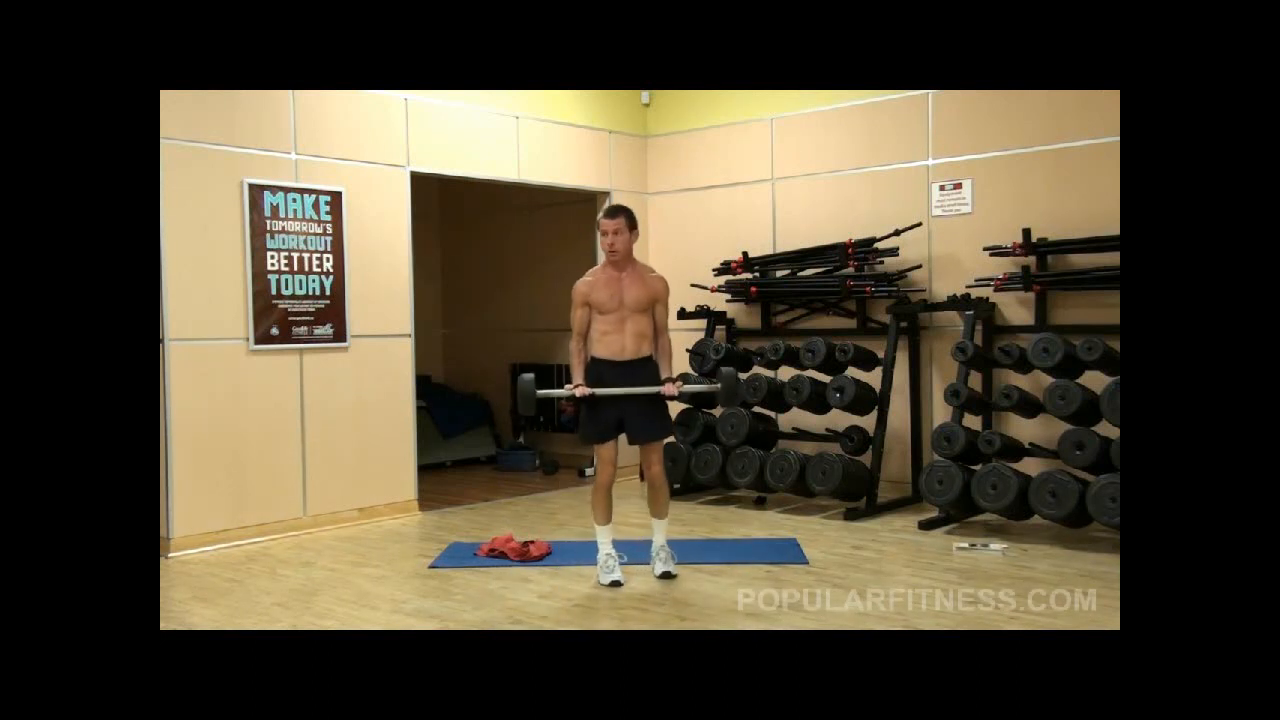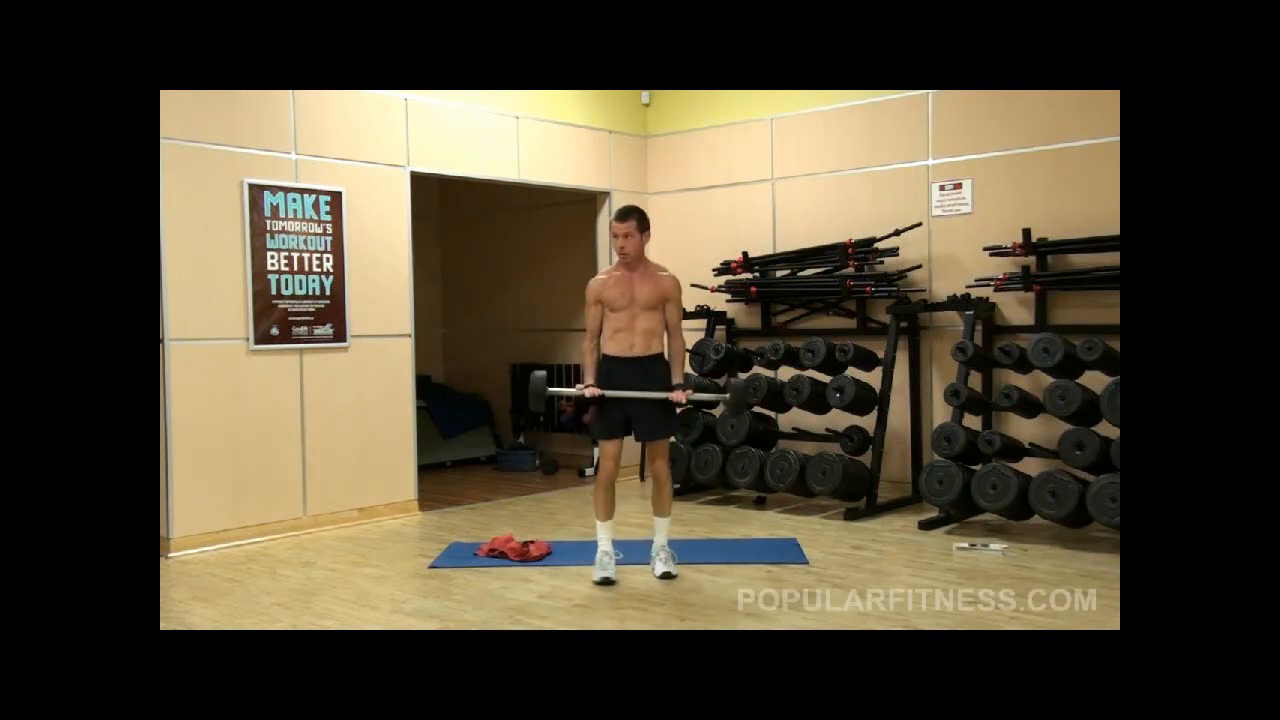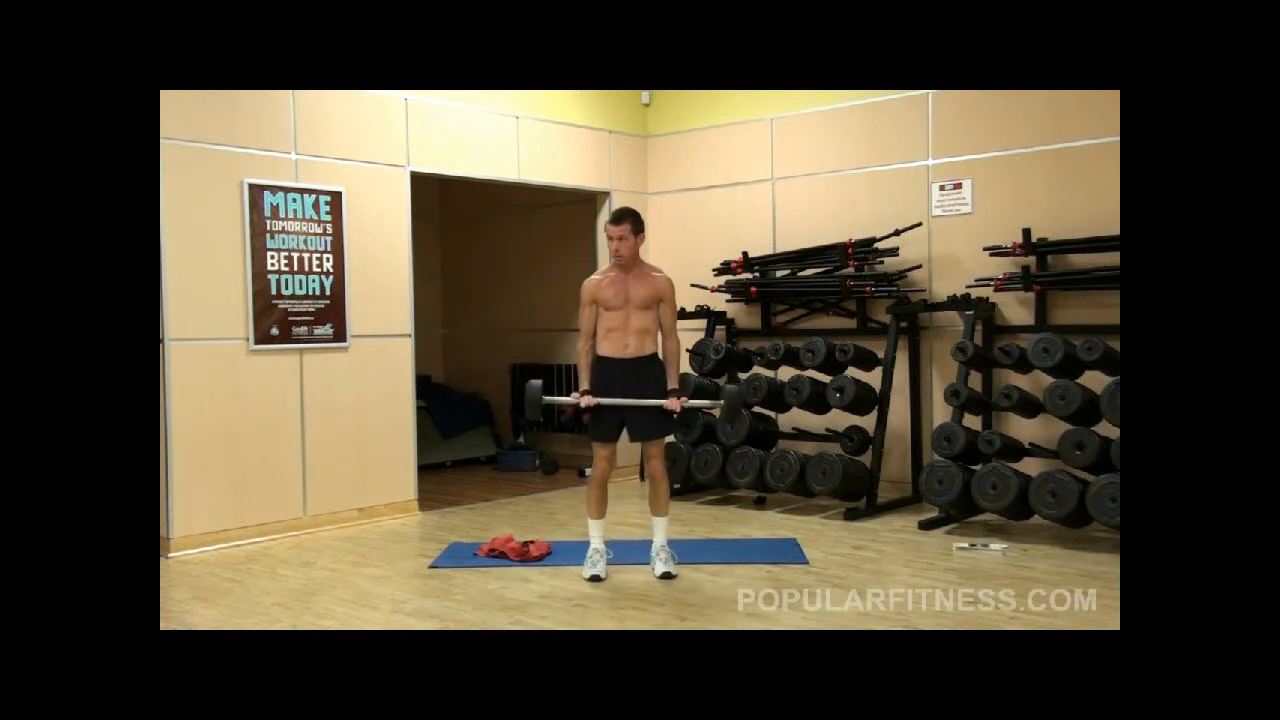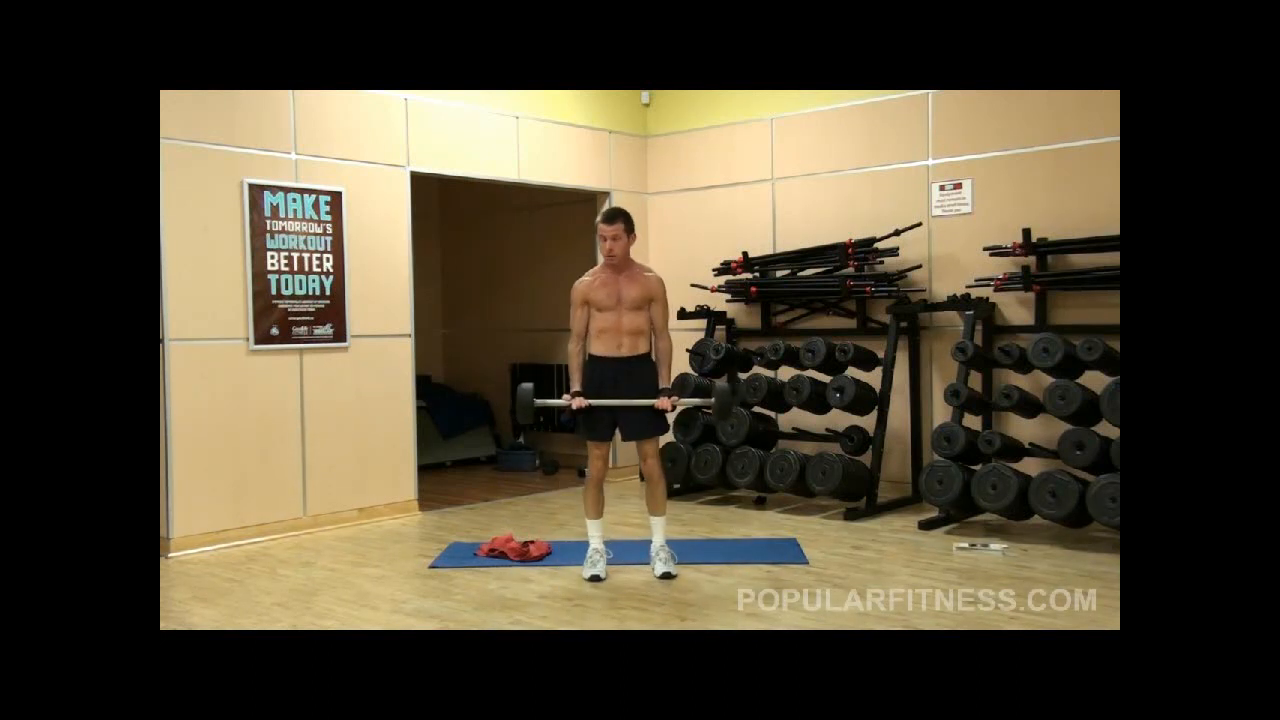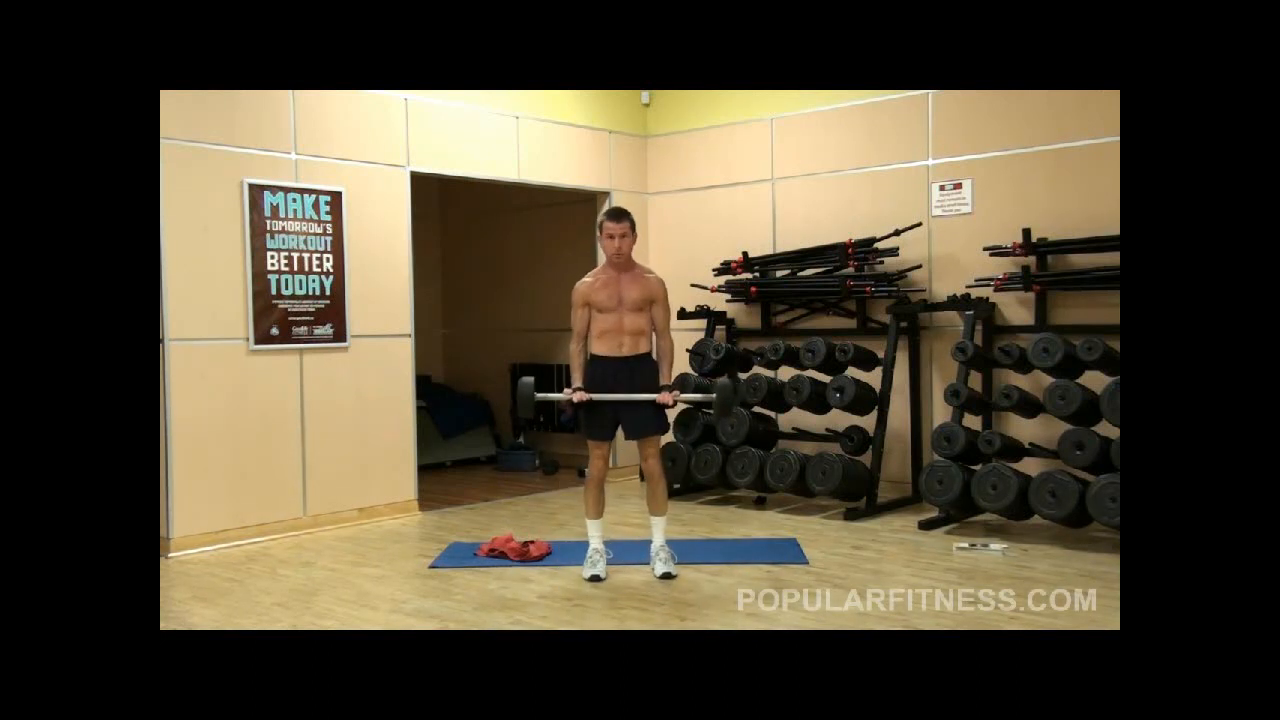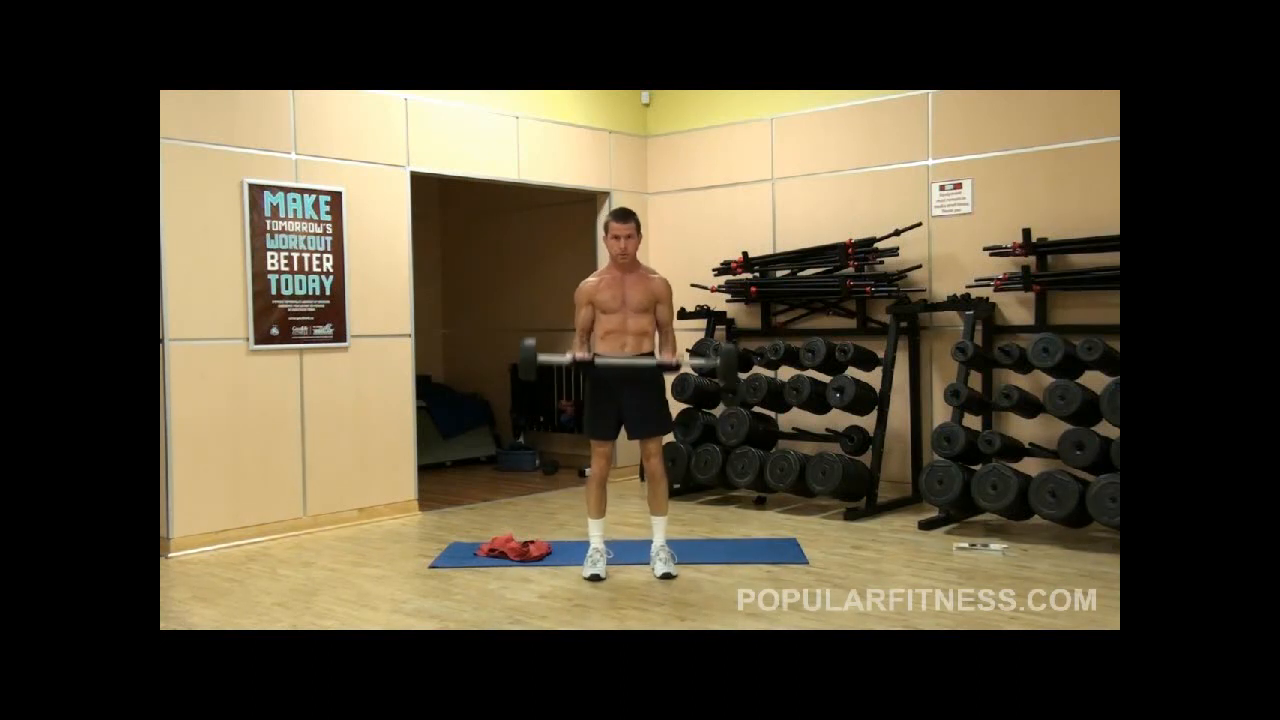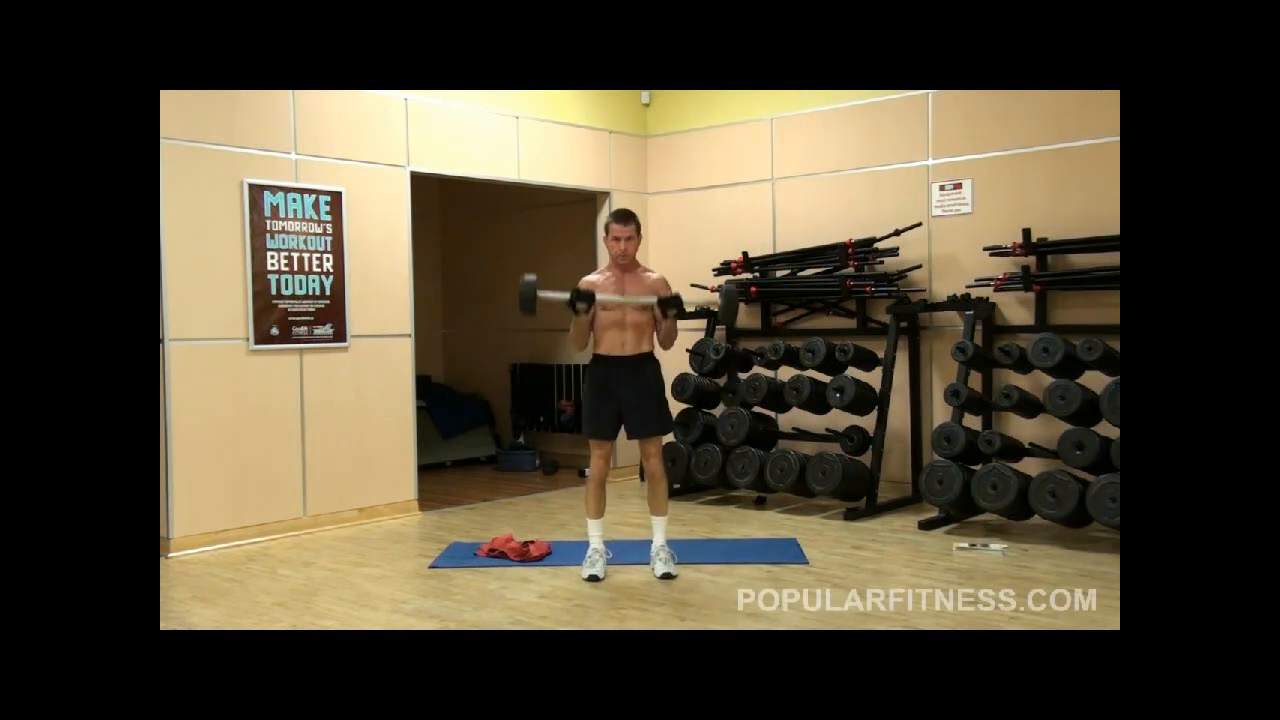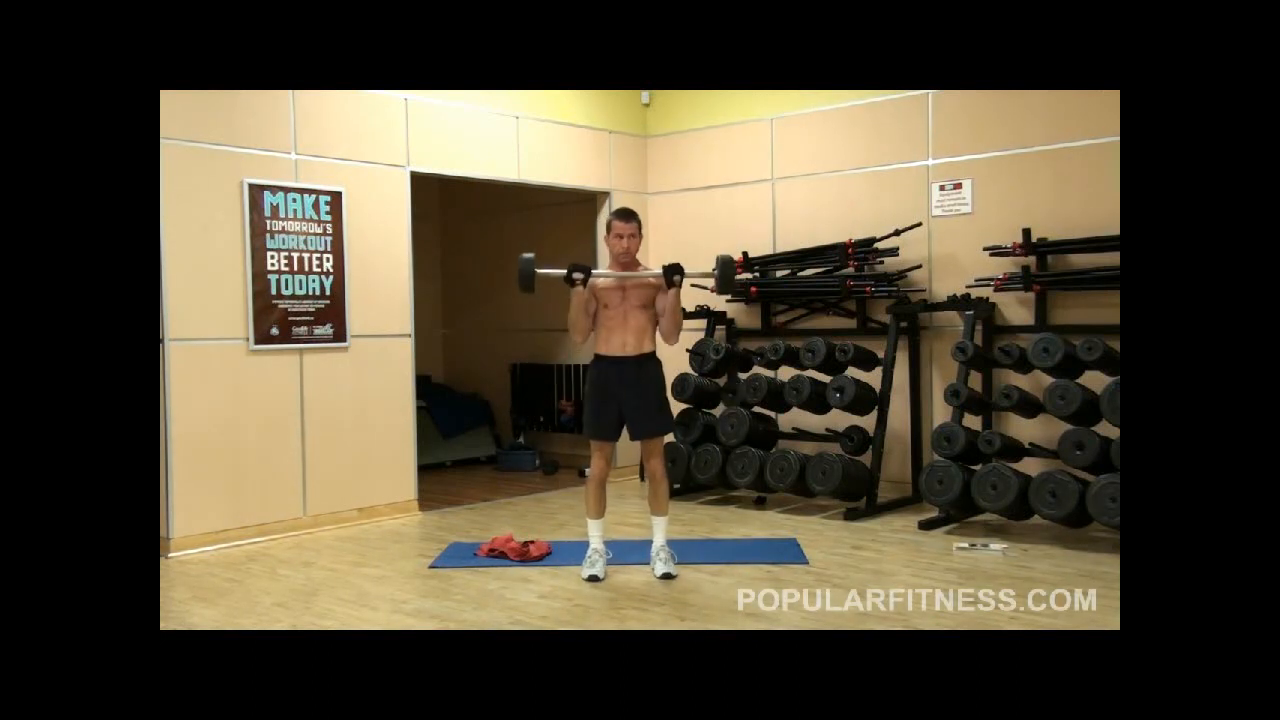
dt=0.3s
person 1, frame 1
left shoulder: (655, 282)
right shoulder: (585, 286)
left elbow: (661, 335)
right elbow: (578, 339)
left wrist: (667, 377)
right wrist: (578, 379)
left hip: (643, 375)
right hip: (602, 377)
left knee: (655, 469)
right knee: (605, 472)
left ankle: (660, 545)
right ankle: (606, 553)
person 1, frame 2
left shoulder: (666, 281)
right shoulder: (599, 284)
left elbow: (675, 336)
right elbow: (591, 338)
left wrist: (678, 382)
right wrist: (589, 380)
left hip: (653, 372)
right hip: (612, 373)
left knee: (659, 465)
right knee: (608, 467)
left ankle: (661, 545)
right ankle: (605, 548)
person 1, frame 3
left shoulder: (660, 282)
right shoulder: (593, 285)
left elbow: (670, 337)
right elbow: (586, 340)
left wrist: (673, 387)
right wrist: (584, 386)
left hip: (647, 372)
right hip: (606, 374)
left knee: (655, 464)
right knee: (601, 466)
left ankle: (660, 545)
right ankle: (596, 547)
person 1, frame 4
left shoulder: (651, 282)
right shoulder: (584, 285)
left elbow: (662, 336)
right elbow: (577, 340)
left wrist: (665, 387)
right wrist: (575, 388)
left hip: (640, 371)
right hip: (599, 372)
left knee: (651, 462)
right knee: (596, 464)
left ankle: (659, 545)
right ankle: (596, 547)
person 1, frame 5
left shoulder: (652, 283)
right shoulder: (585, 287)
left elbow: (663, 336)
right elbow: (578, 340)
left wrist: (666, 383)
right wrist: (577, 384)
left hip: (641, 371)
right hip: (600, 372)
left knee: (652, 462)
right knee: (597, 464)
left ankle: (659, 545)
right ankle: (596, 547)
person 1, frame 6
left shoulder: (657, 284)
right shoulder: (589, 287)
left elbow: (667, 332)
right elbow: (581, 335)
left wrist: (668, 353)
right wrist: (579, 354)
left hip: (645, 373)
right hip: (603, 374)
left knee: (654, 460)
right knee: (599, 462)
left ankle: (659, 545)
right ankle: (596, 547)
person 1, frame 7
left shoulder: (656, 282)
right shoulder: (590, 283)
left elbow: (667, 341)
right elbow: (578, 343)
left wrist: (669, 315)
right wrist: (580, 312)
left hip: (644, 371)
right hip: (603, 372)
left knee: (653, 460)
right knee: (598, 462)
left ankle: (659, 544)
right ankle: (595, 546)
person 1, frame 8
left shoulder: (656, 281)
right shoulder: (593, 282)
left elbow: (671, 335)
right elbow: (578, 335)
left wrist: (674, 290)
right wrist: (577, 289)
left hip: (645, 371)
right hip: (605, 372)
left knee: (654, 461)
right knee: (599, 462)
left ankle: (659, 545)
right ankle: (595, 547)
